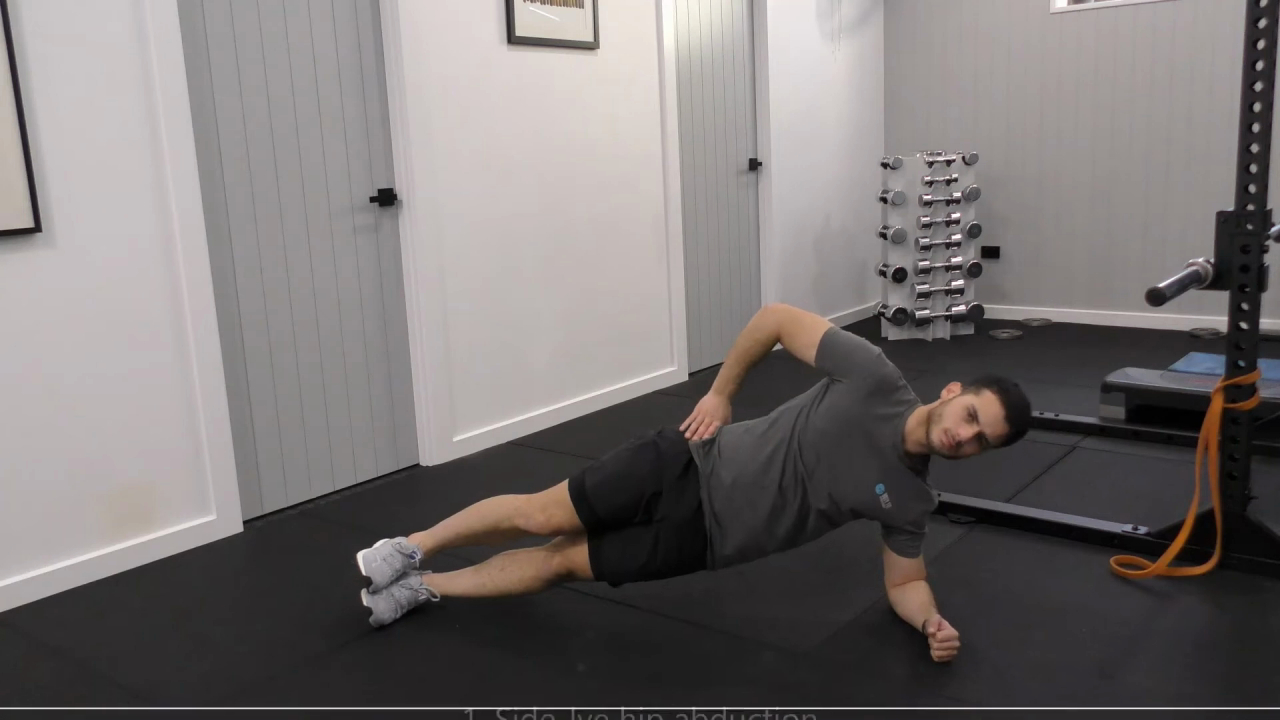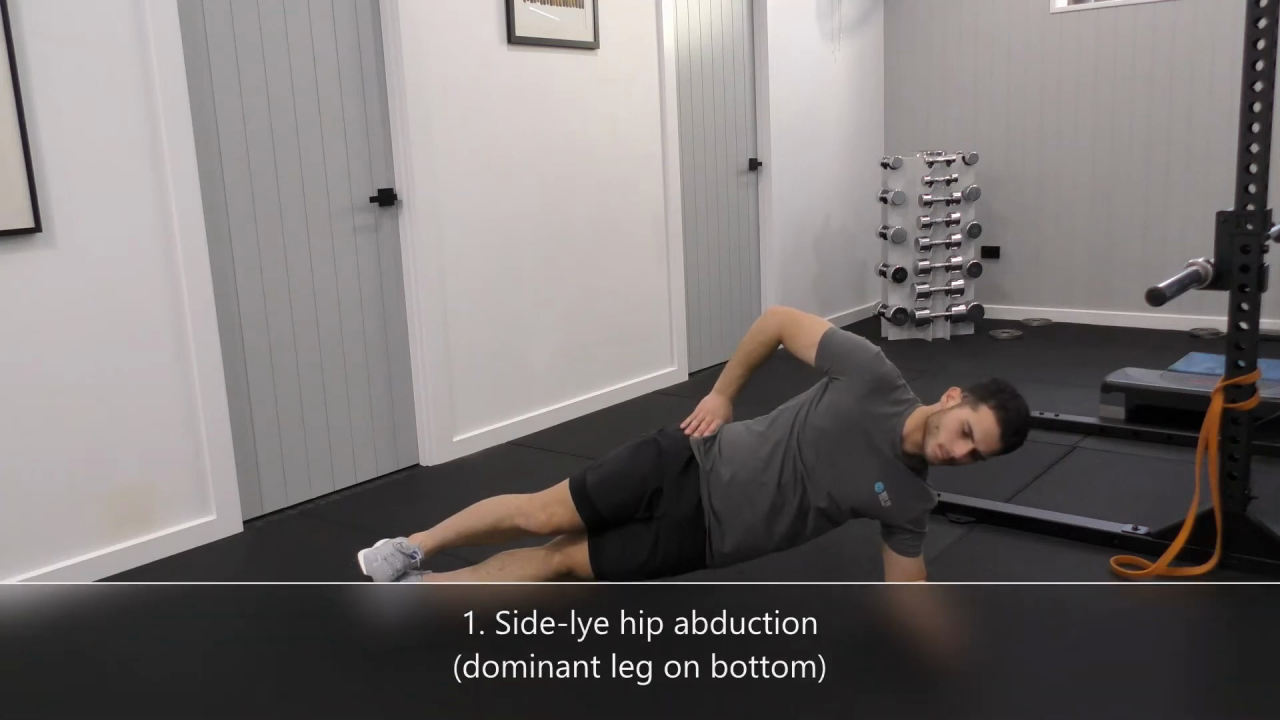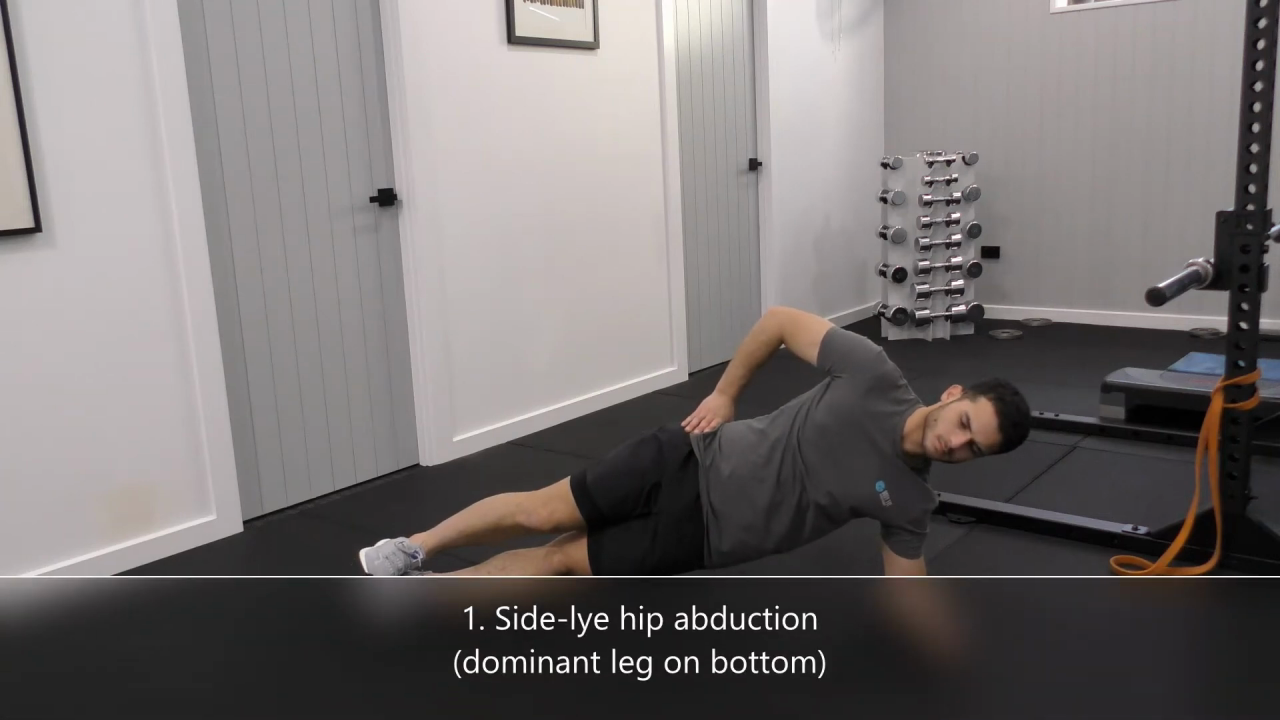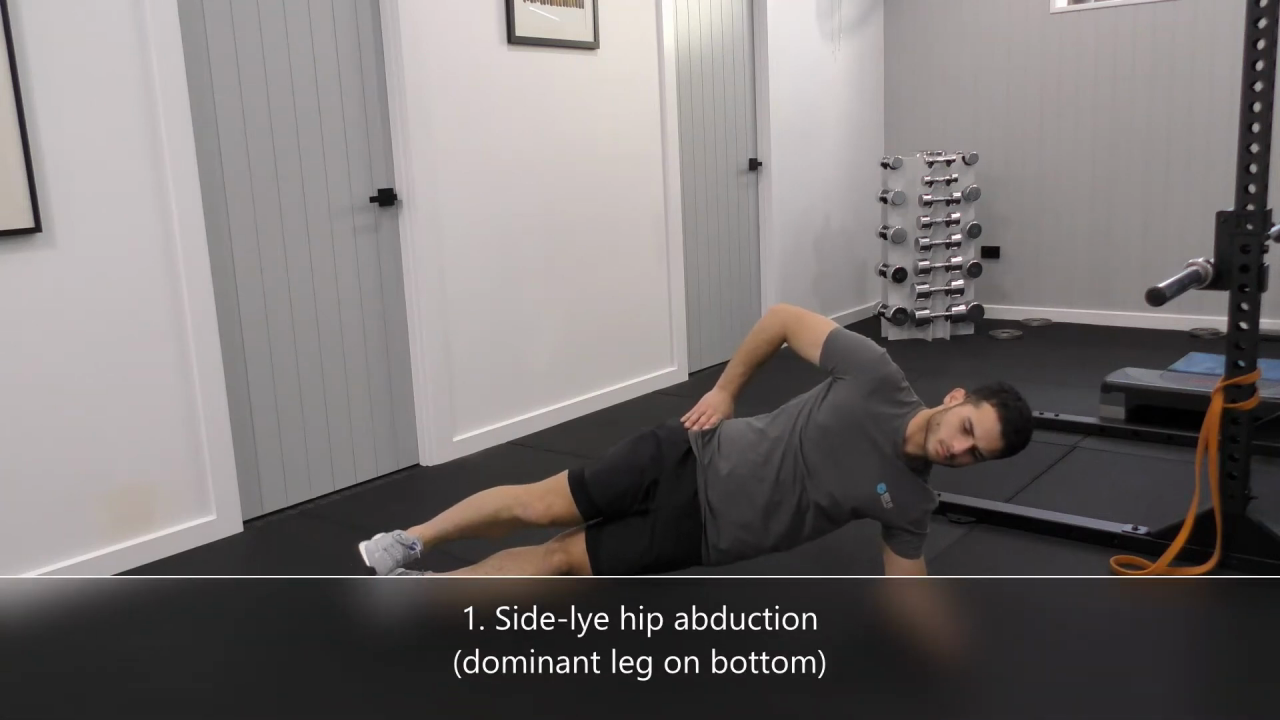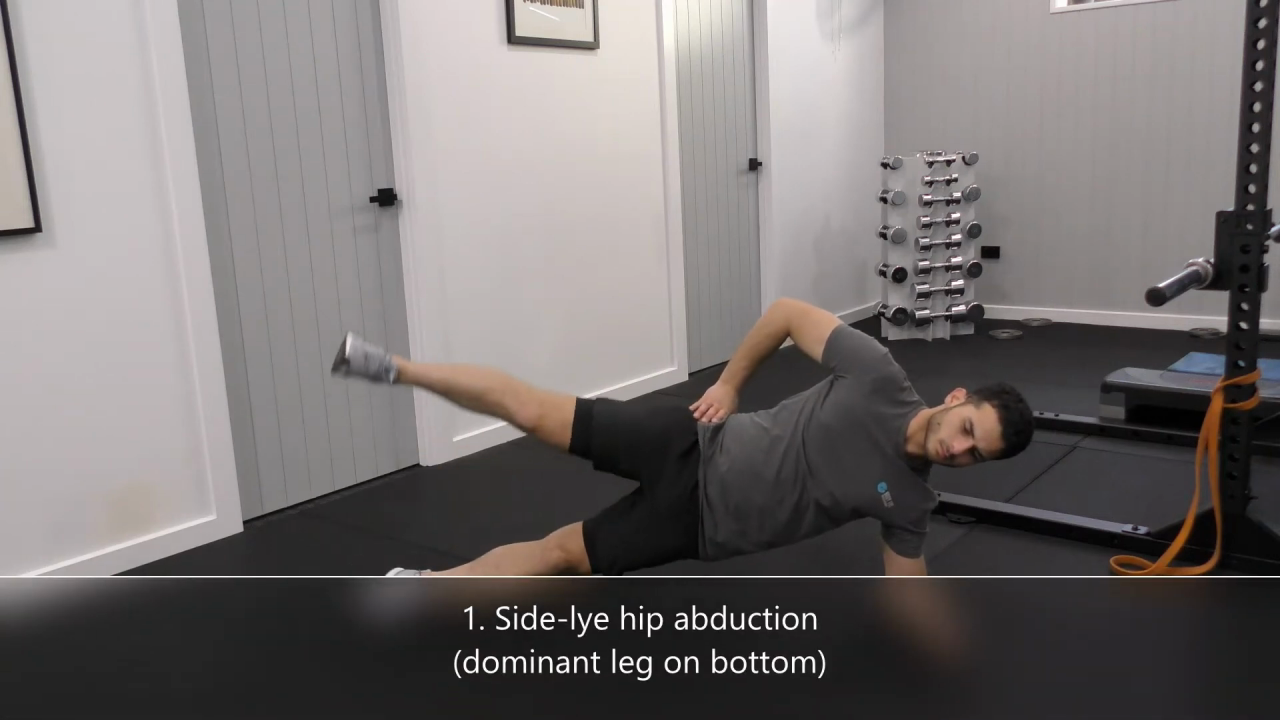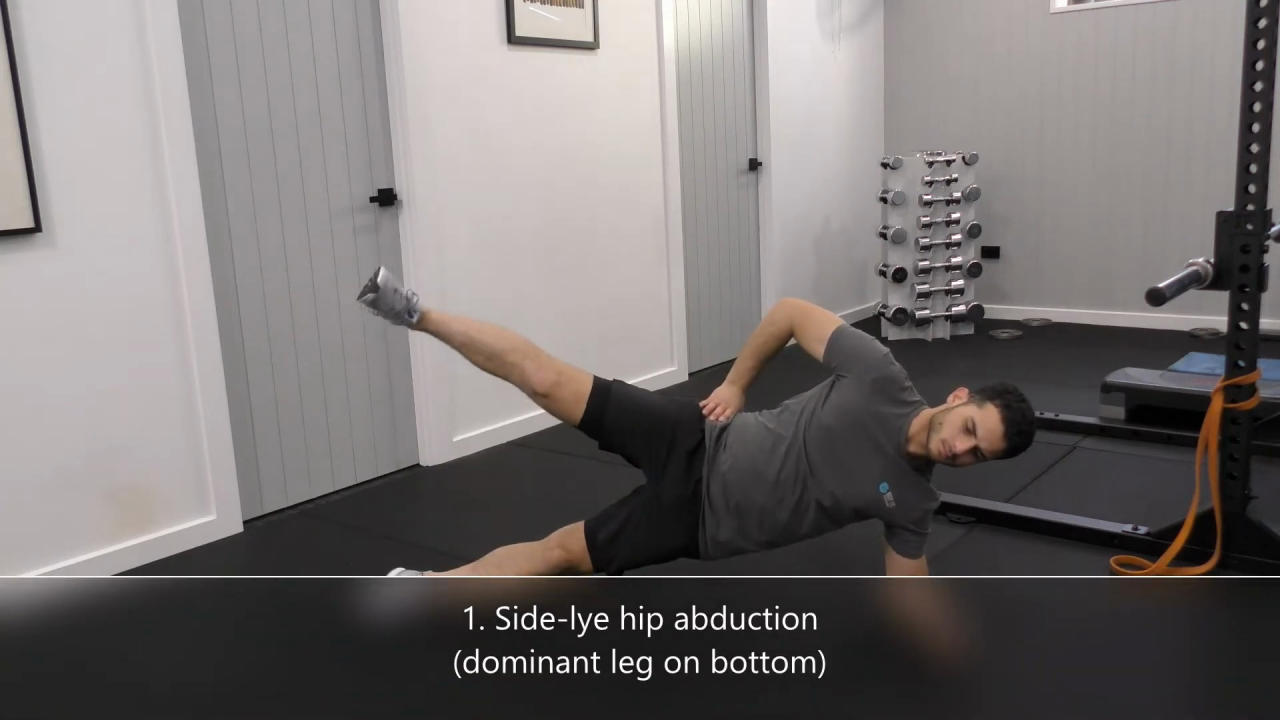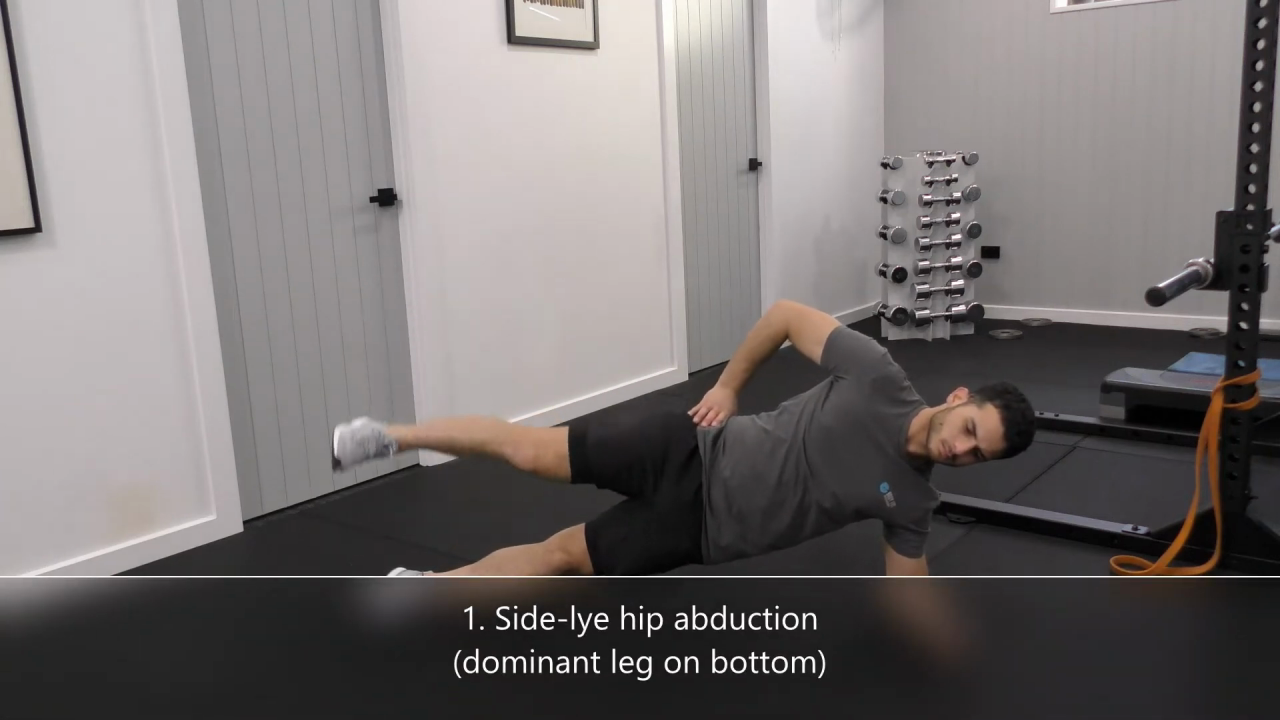
dt=0.5s
person 1, frame 1
left shoulder: (911, 501)
right shoulder: (874, 375)
left elbow: (905, 584)
right elbow: (776, 316)
left wrist: (935, 625)
right wrist: (719, 393)
left hip: (702, 537)
right hip: (691, 467)
left knee: (562, 562)
right knee: (542, 516)
left ankle: (422, 590)
right ankle: (409, 549)
person 1, frame 2
left shoulder: (908, 498)
right shoulder: (872, 376)
left elbow: (904, 582)
right elbow: (778, 320)
right wrist: (720, 394)
left hip: (703, 533)
right hip: (693, 465)
left knee: (563, 559)
right knee: (542, 515)
left ankle: (424, 589)
right ankle: (413, 549)
person 1, frame 3
left shoulder: (909, 499)
right shoulder: (873, 372)
left elbow: (904, 582)
right elbow: (779, 320)
right wrist: (723, 393)
left hip: (704, 533)
right hip: (694, 462)
left knee: (563, 558)
right knee: (543, 512)
right ankle: (412, 550)
person 1, frame 4
left shoulder: (910, 500)
right shoulder: (877, 376)
left elbow: (906, 587)
right elbow: (783, 319)
right wrist: (724, 390)
left hip: (702, 530)
right hip: (695, 459)
left knee: (562, 558)
right knee: (539, 506)
right ankle: (412, 542)
person 1, frame 5
left shoulder: (910, 501)
right shoulder: (879, 375)
right elbow: (788, 310)
right wrist: (728, 383)
left hip: (699, 522)
right hip: (694, 448)
left knee: (560, 552)
right knee: (529, 405)
right ankle: (395, 367)
person 1, frame 6
left shoulder: (912, 498)
right shoulder: (880, 377)
left elbow: (907, 586)
right elbow: (791, 311)
right wrist: (734, 385)
left hip: (700, 521)
right hip: (696, 445)
left knee: (561, 552)
right knee: (544, 377)
right ankle: (417, 313)
person 1, frame 7
left shoulder: (913, 499)
right shoulder: (879, 374)
left elbow: (907, 586)
right elbow: (788, 312)
right wrist: (727, 385)
left hip: (703, 527)
right hip: (698, 453)
left knee: (564, 553)
right knee: (533, 449)
right ankle: (392, 436)
